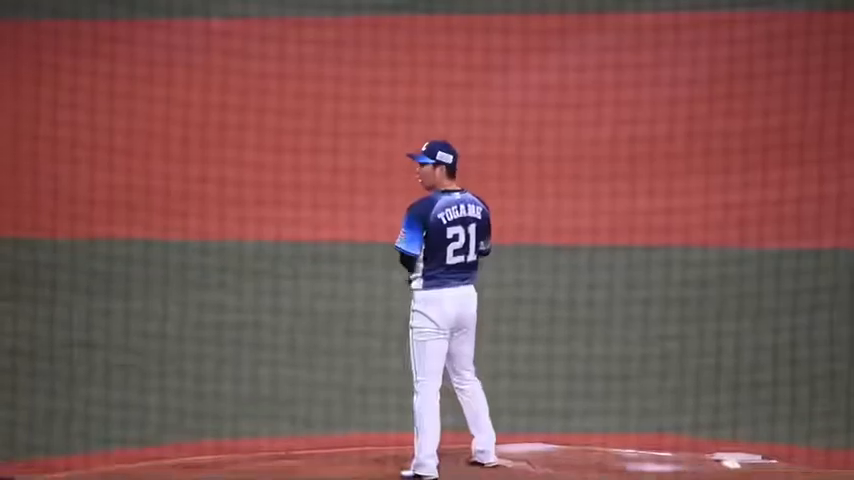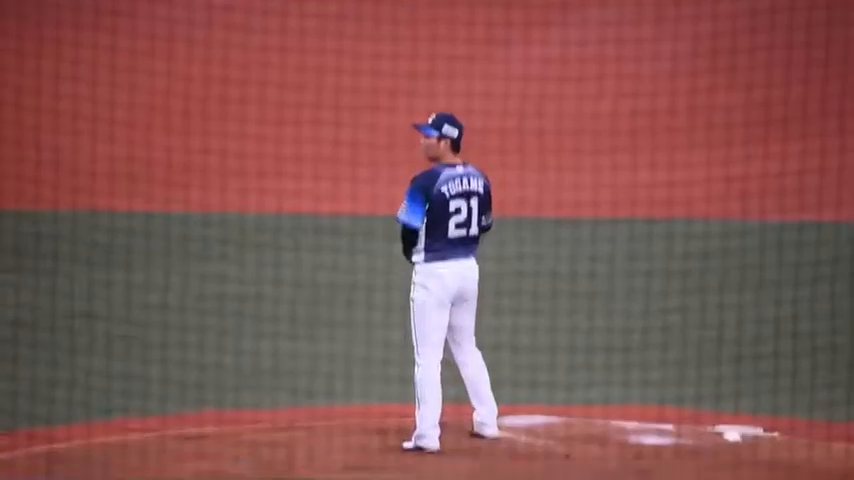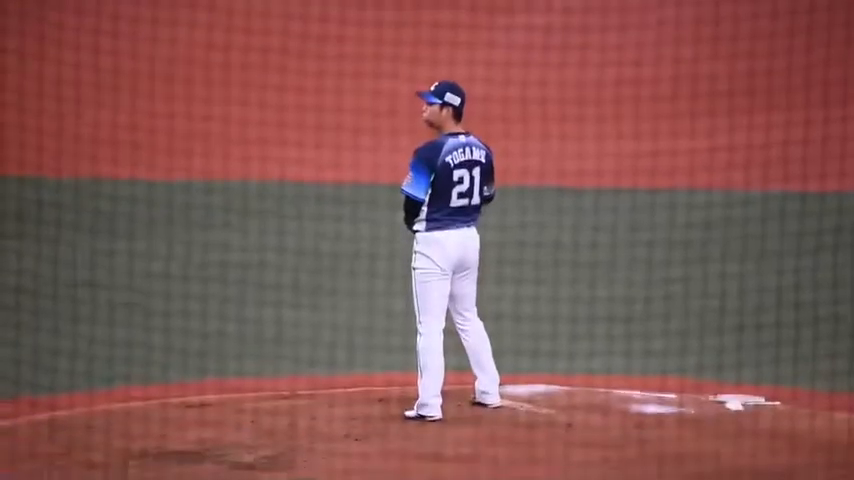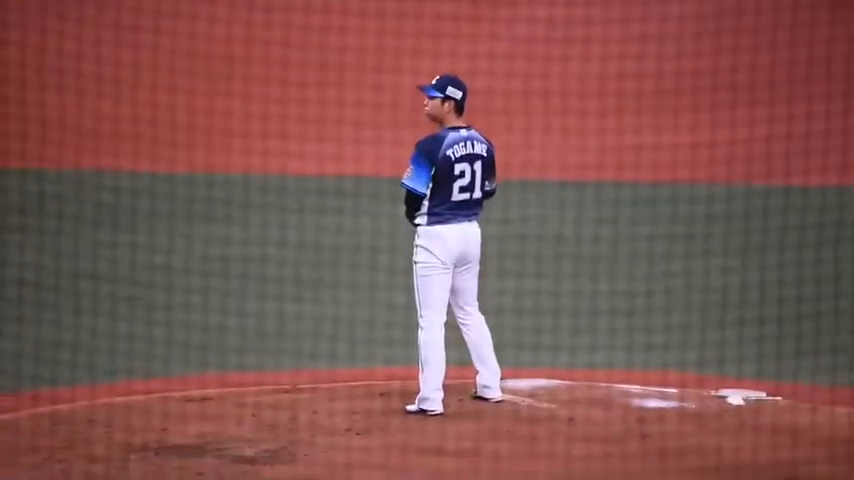
dt=0.2s
person 1, frame 1
left shoulder: (423, 208)
right shoulder: (479, 207)
left elbow: (407, 257)
left wrist: (424, 263)
left hip: (433, 300)
right hip: (466, 297)
left knee: (427, 384)
right knee: (466, 377)
right ankle: (486, 451)
person 1, frame 2
left shoulder: (426, 181)
right shoulder: (480, 180)
left elbow: (408, 232)
right elbow: (485, 225)
left wrist: (413, 254)
left hip: (435, 272)
right hip: (468, 269)
left knee: (428, 356)
right knee: (466, 349)
left ankle: (427, 436)
right ankle: (487, 422)
person 1, frame 3
left shoulder: (430, 152)
right shoulder: (482, 150)
left elbow: (412, 202)
right elbow: (487, 196)
left wrist: (413, 224)
left hip: (435, 241)
right hip: (468, 239)
left knee: (430, 325)
right knee: (468, 317)
left ankle: (429, 405)
right ankle: (489, 391)
person 1, frame 4
left shoulder: (431, 145)
right shoulder: (483, 144)
left elbow: (414, 196)
right elbow: (489, 191)
left wrist: (415, 217)
left hip: (436, 236)
right hip: (470, 233)
left knee: (431, 319)
right knee: (469, 312)
left ankle: (430, 399)
right ankle: (490, 386)
